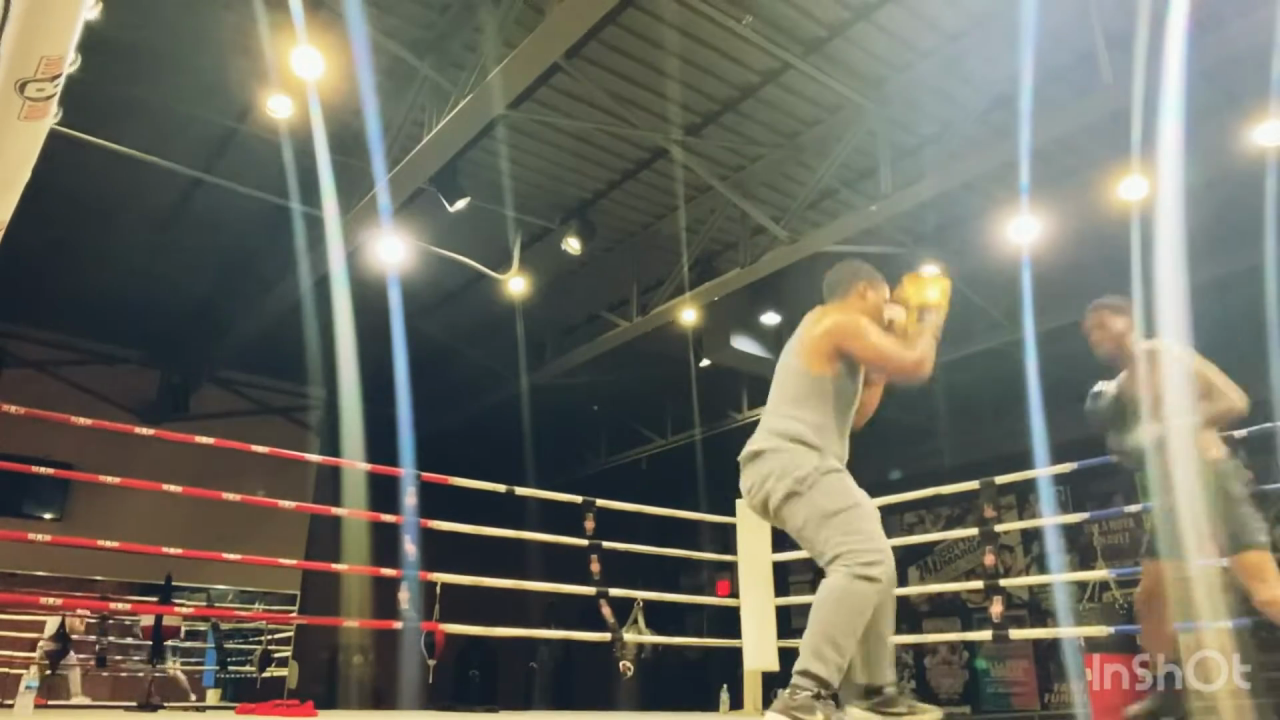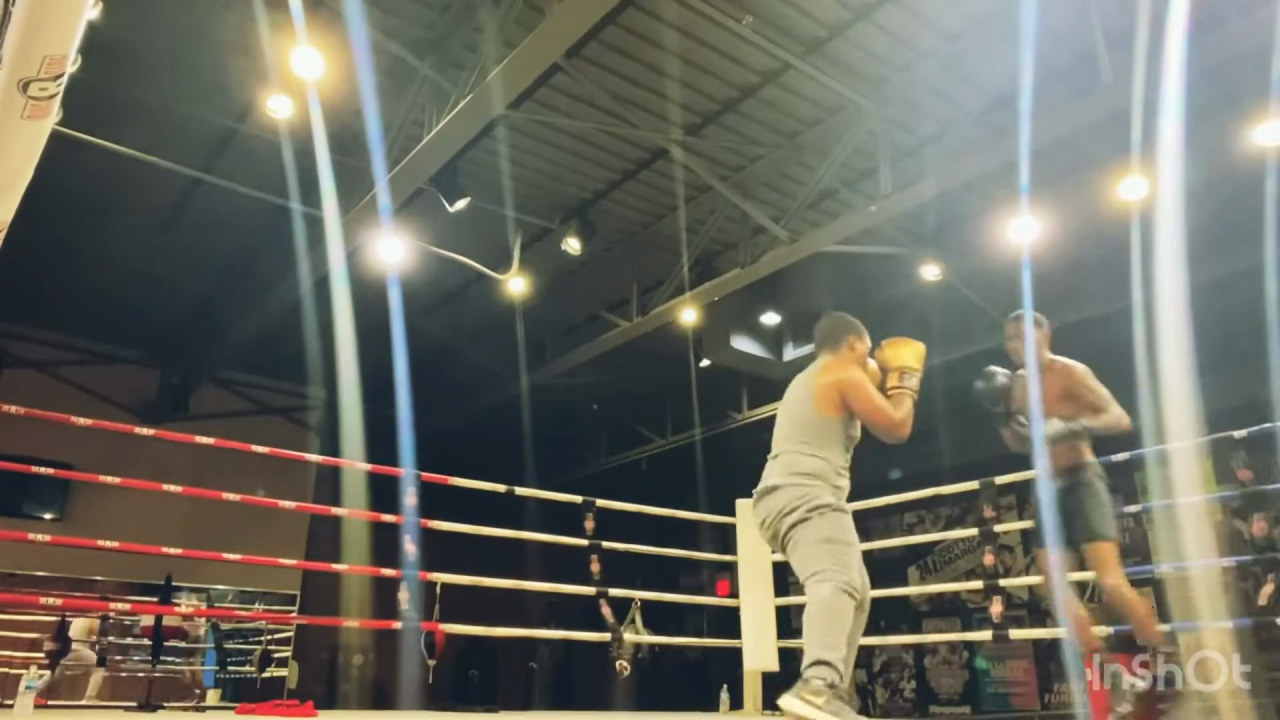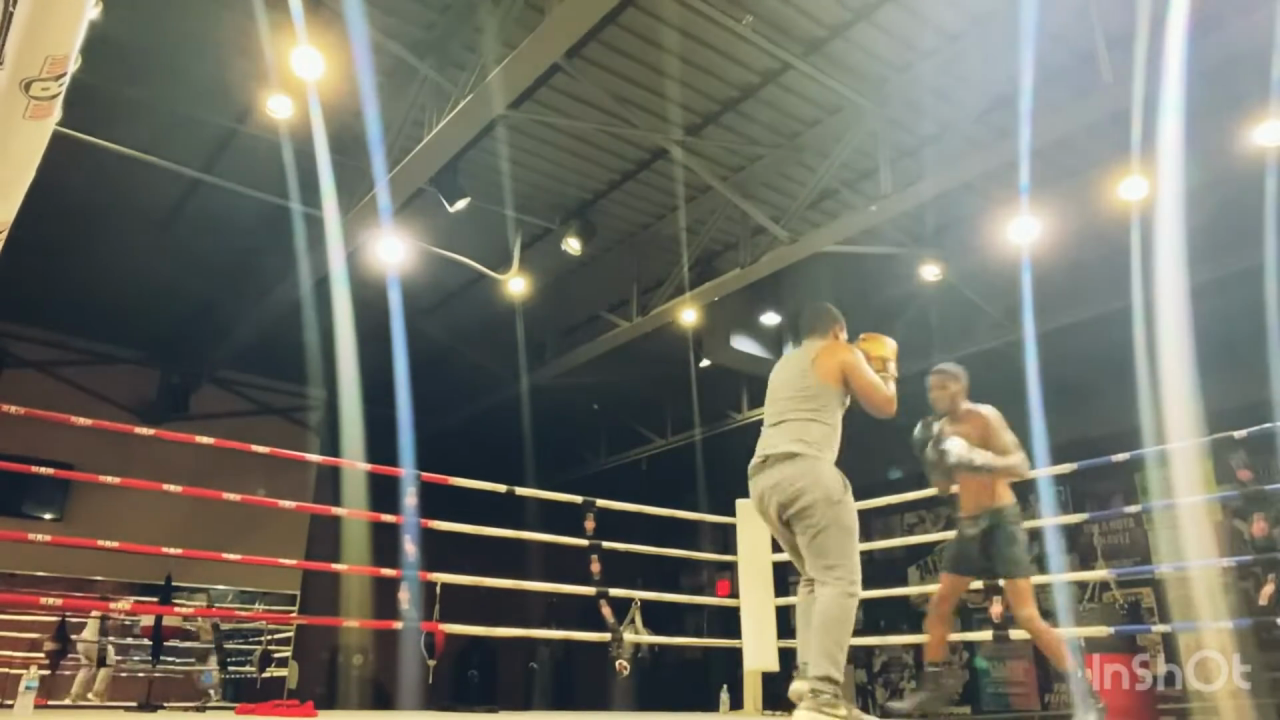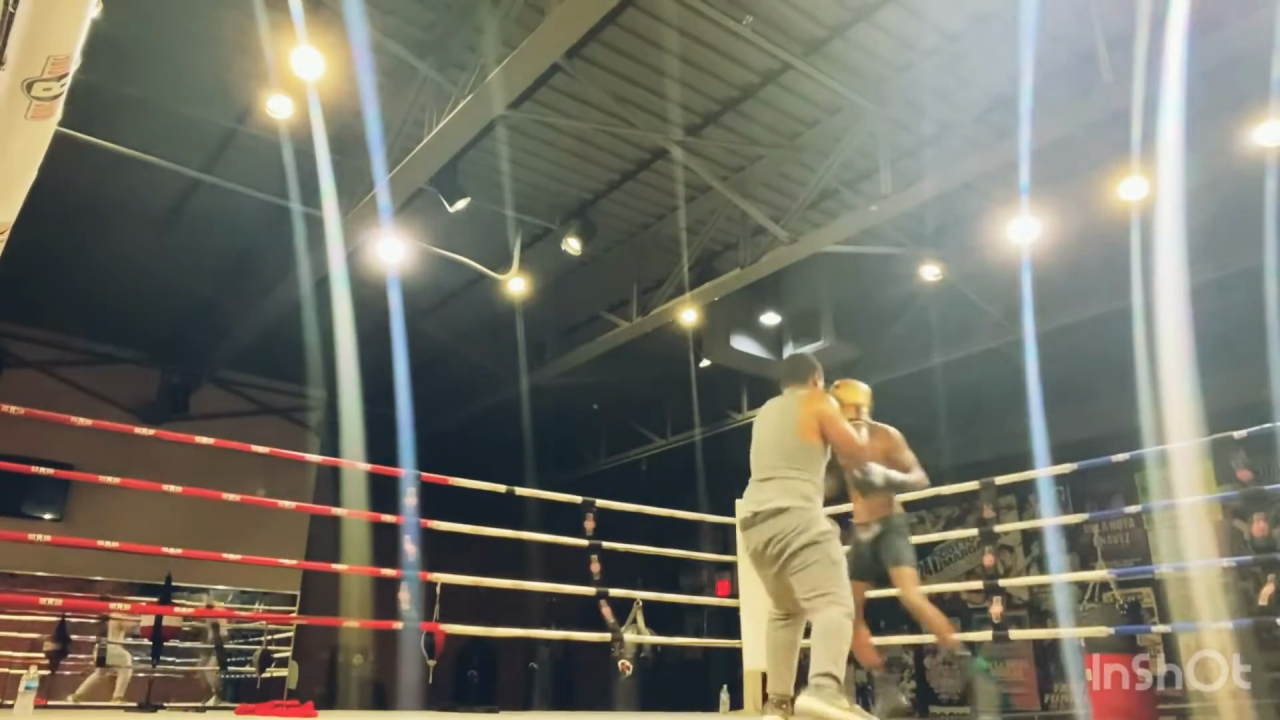
dt=0.3s
person 1, frame 1
left shoulder: (821, 335)
right shoulder: (842, 320)
left elbow: (856, 416)
right elbow: (915, 368)
left wrist: (880, 367)
right wrist: (931, 315)
left hip: (792, 471)
right hip: (791, 467)
left knee: (868, 565)
right knee: (864, 562)
person 1, frame 2
left shoulder: (806, 380)
right shoulder: (844, 373)
right elbow: (896, 427)
left wrist: (875, 385)
right wrist: (907, 378)
left hip: (782, 502)
right hip: (805, 500)
left knee: (853, 590)
right knee: (836, 584)
person 1, frame 3
left shoulder: (783, 364)
right shoulder: (841, 354)
right elbow: (885, 406)
right wrist: (886, 368)
left hip: (766, 476)
right hip: (805, 471)
left knee: (815, 576)
right knee: (839, 582)
left ankle: (809, 676)
person 1, frame 4
left shoulder: (765, 412)
right shoulder: (818, 404)
right elbow: (856, 452)
left hip: (754, 524)
right hip: (796, 519)
left knee: (787, 613)
right knee: (835, 607)
right ankle: (822, 690)
person 2, frame 1
left shoulder: (1165, 357)
right shoulder: (1121, 385)
left elbow: (1235, 401)
left wrist: (1167, 431)
right wrist: (1112, 421)
left hip: (1211, 480)
right hip: (1175, 495)
right knee: (1149, 599)
person 2, frame 2
left shoulder: (1070, 372)
right shoulder: (1019, 385)
left elbow: (1119, 419)
right elbow: (1020, 445)
left wrist: (1067, 428)
right wrist: (1001, 412)
left hip: (1082, 479)
right hip: (1051, 486)
left knee: (1111, 582)
person 2, frame 3
left shoulder: (984, 418)
right shoulder: (938, 427)
left elbow: (1021, 464)
right elbow: (942, 483)
left wrist: (973, 458)
right wrist: (929, 454)
left hip: (1000, 521)
right hip: (969, 526)
left knee: (1025, 613)
right knee: (939, 606)
right ankle: (933, 689)
person 2, frame 4
left shoulder: (886, 435)
left elbow: (920, 479)
left wrist: (888, 478)
left hip: (891, 527)
right hip: (862, 533)
left knee: (912, 598)
right knee: (849, 613)
right ankle: (886, 687)
